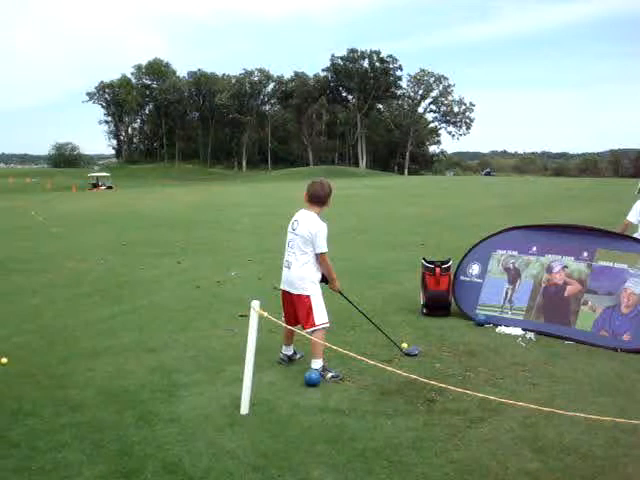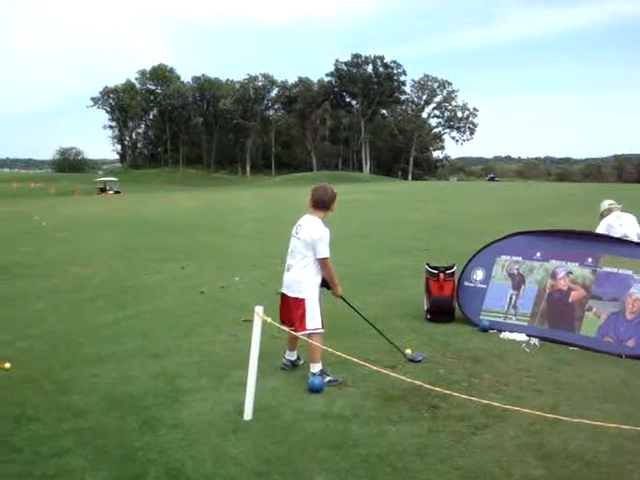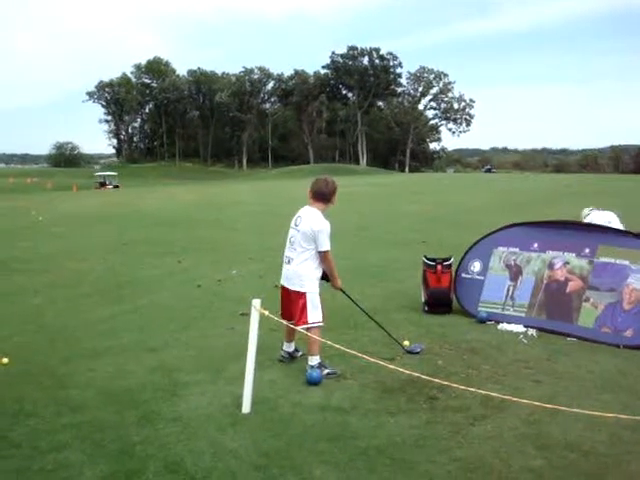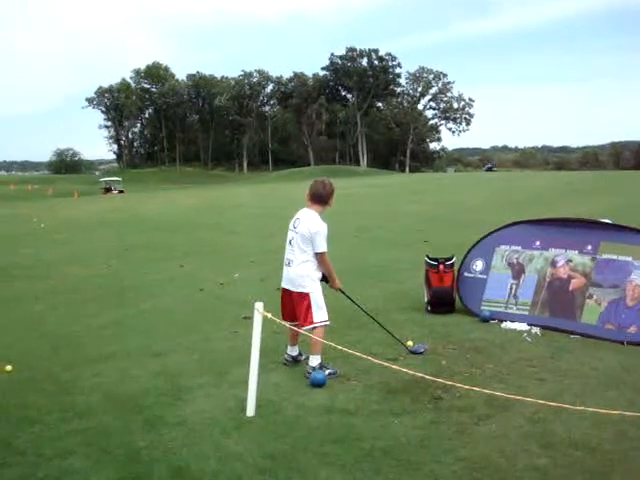
dt=0.3s
person 1, frame 1
left shoulder: (297, 217)
right shoulder: (318, 226)
right elbow: (322, 259)
left wrist: (326, 276)
right wrist: (333, 280)
left hip: (289, 278)
right hip: (305, 283)
left knee: (292, 320)
right knee: (318, 325)
left ankle: (287, 352)
right ankle: (317, 367)
person 1, frame 2
left shoulder: (302, 222)
right shoulder: (320, 231)
right elbow: (325, 264)
left wrist: (326, 280)
right wrist: (335, 286)
left hip: (290, 282)
right hip: (305, 287)
left knee: (294, 324)
right knee: (315, 329)
left ankle: (290, 358)
right ankle: (316, 371)
person 1, frame 3
left shoulder: (300, 213)
right shoulder: (321, 223)
right elbow: (325, 256)
left wrist: (326, 273)
right wrist: (335, 279)
left hip: (289, 275)
right hip: (305, 280)
left knee: (292, 318)
right knee: (313, 323)
left ankle: (288, 350)
right ankle: (314, 364)
person 1, frame 4
left shoulder: (298, 216)
right shoulder: (318, 225)
right elbow: (322, 258)
left wrist: (326, 275)
right wrist: (333, 279)
left hip: (290, 277)
right hip: (306, 280)
left knee: (294, 319)
right knee: (318, 322)
left ankle: (292, 353)
right ankle: (315, 365)
